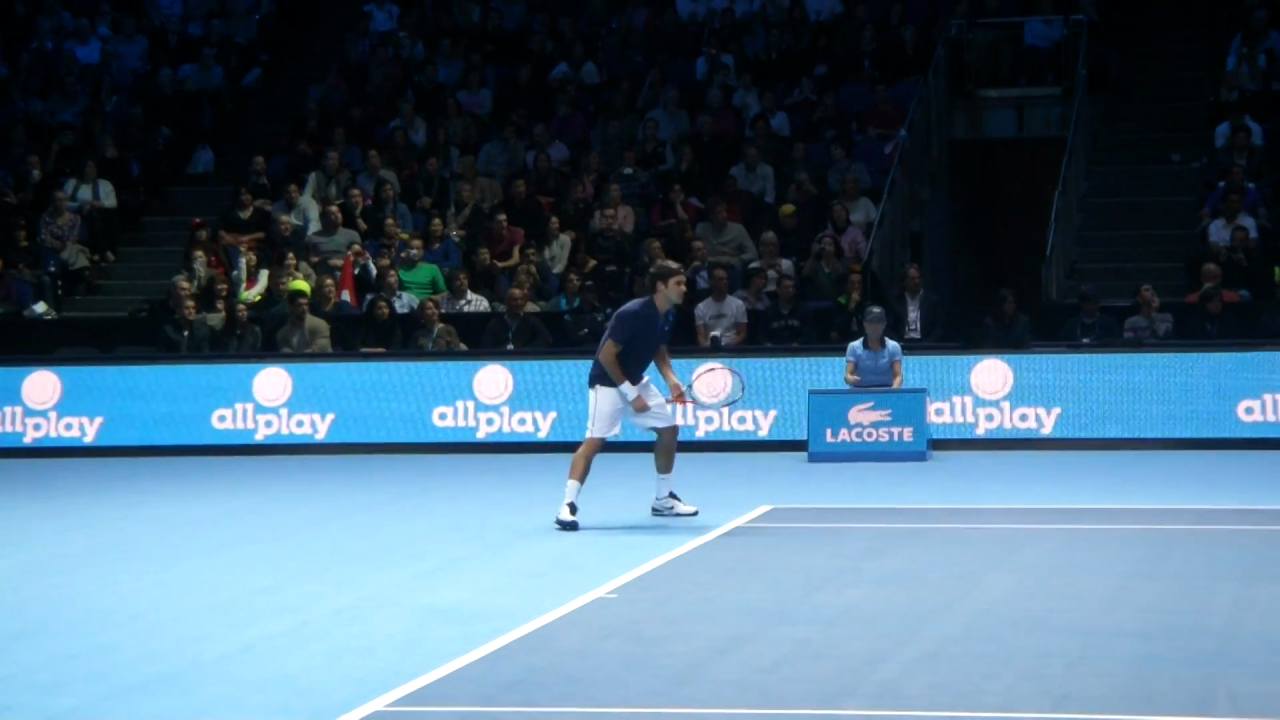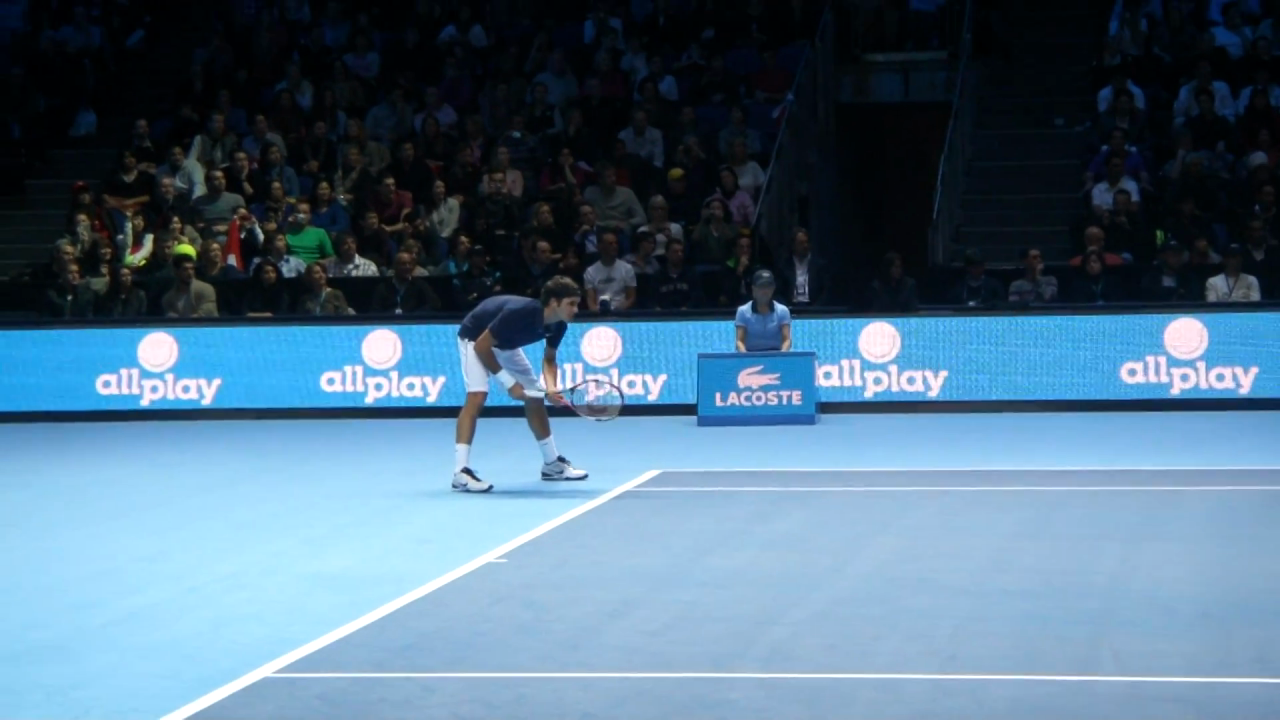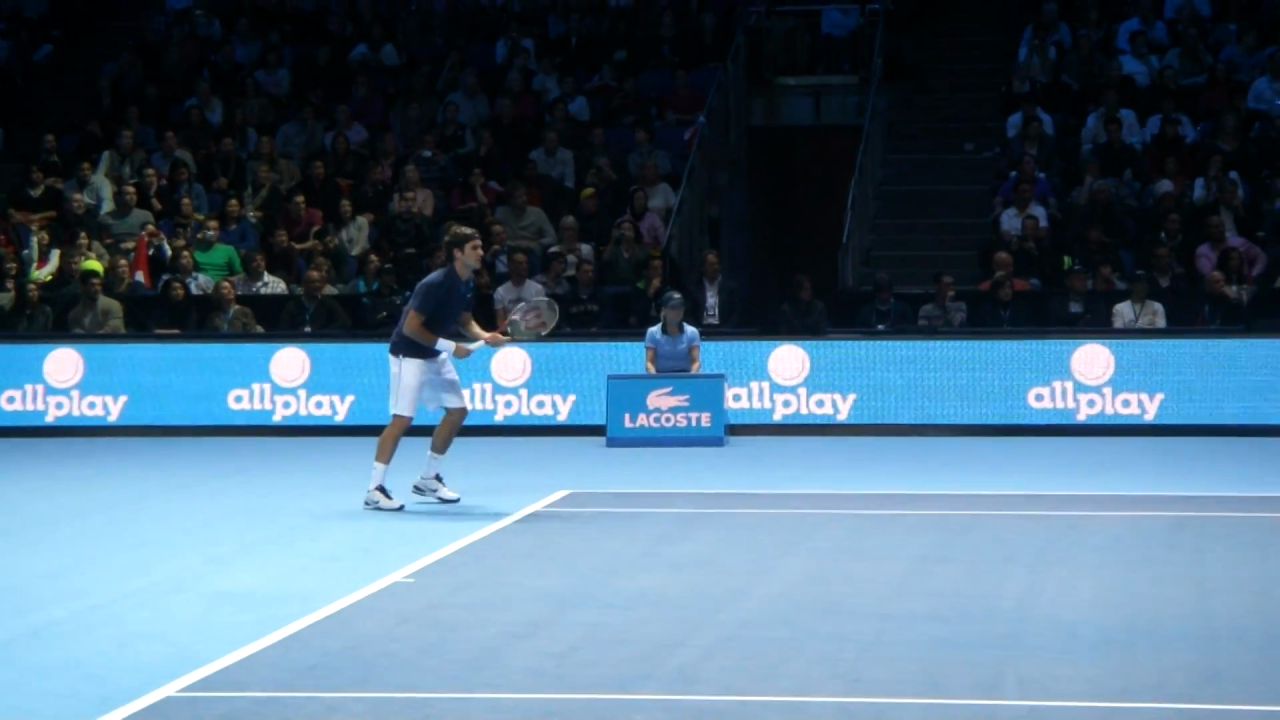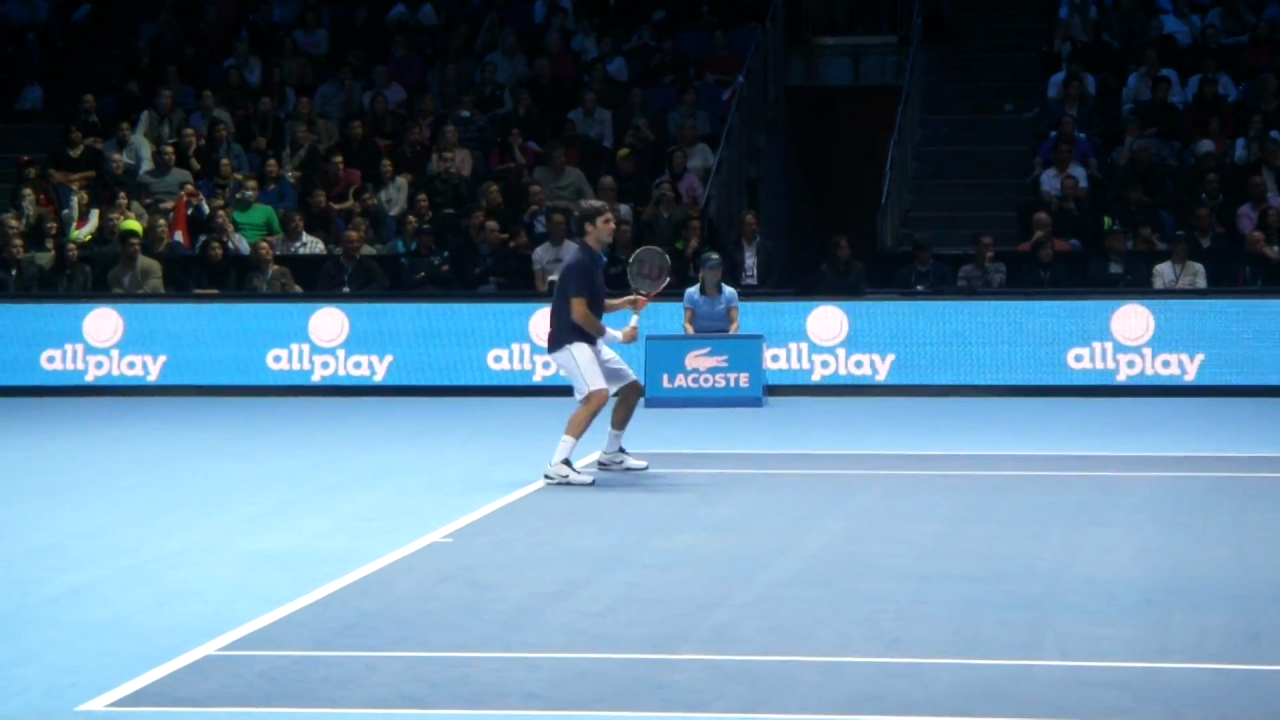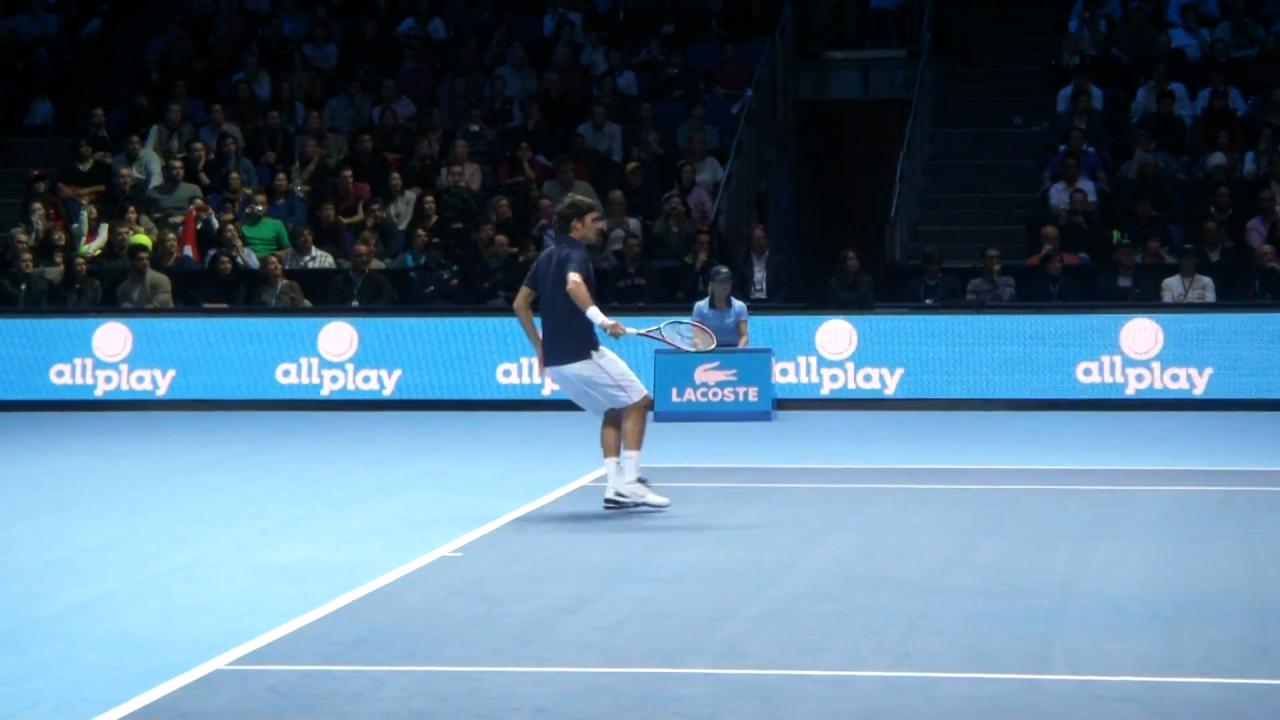
dt=1s
person 1, frame 1
left shoulder: (667, 315)
right shoulder: (632, 314)
right elbow: (606, 355)
left wrist: (672, 379)
right wrist: (629, 394)
left hip: (637, 382)
right hip: (609, 383)
left knee: (669, 429)
right knee: (595, 441)
left ankle: (663, 499)
right ankle: (567, 506)
person 1, frame 2
left shoulder: (558, 324)
right shoulder: (519, 313)
left elbow: (549, 359)
right elbow: (481, 346)
left wrist: (551, 388)
right wrist: (508, 382)
left hip: (506, 344)
right hip: (476, 339)
left knee: (535, 397)
right knee: (477, 397)
left ankle: (552, 463)
right ankle: (461, 472)
person 1, frame 3
left shoulder: (467, 284)
right shoulder: (436, 283)
left elbow: (465, 321)
right elbow: (410, 327)
left wrist: (484, 336)
right wrist: (450, 347)
left hip: (434, 355)
right hip: (409, 354)
left knee: (457, 411)
right knee: (403, 419)
left ankle: (428, 479)
right ankle: (375, 489)
person 1, frame 4
left shoulder: (595, 259)
right shoulder: (579, 263)
right elbow: (579, 314)
left wrist: (623, 302)
right wrist: (615, 335)
left hip: (588, 342)
right hip: (570, 343)
left knee: (633, 388)
right knee: (597, 396)
left ankle: (612, 453)
right ankle: (558, 464)
person 1, frame 5
left shoulder: (544, 258)
right shoulder: (574, 254)
left elbow: (521, 305)
right elbow: (574, 285)
left wrist: (539, 347)
right wrist: (599, 317)
left hip: (553, 360)
right hip: (582, 354)
left knee: (613, 412)
right knee: (638, 402)
left ankle: (617, 489)
right ankle: (629, 483)
